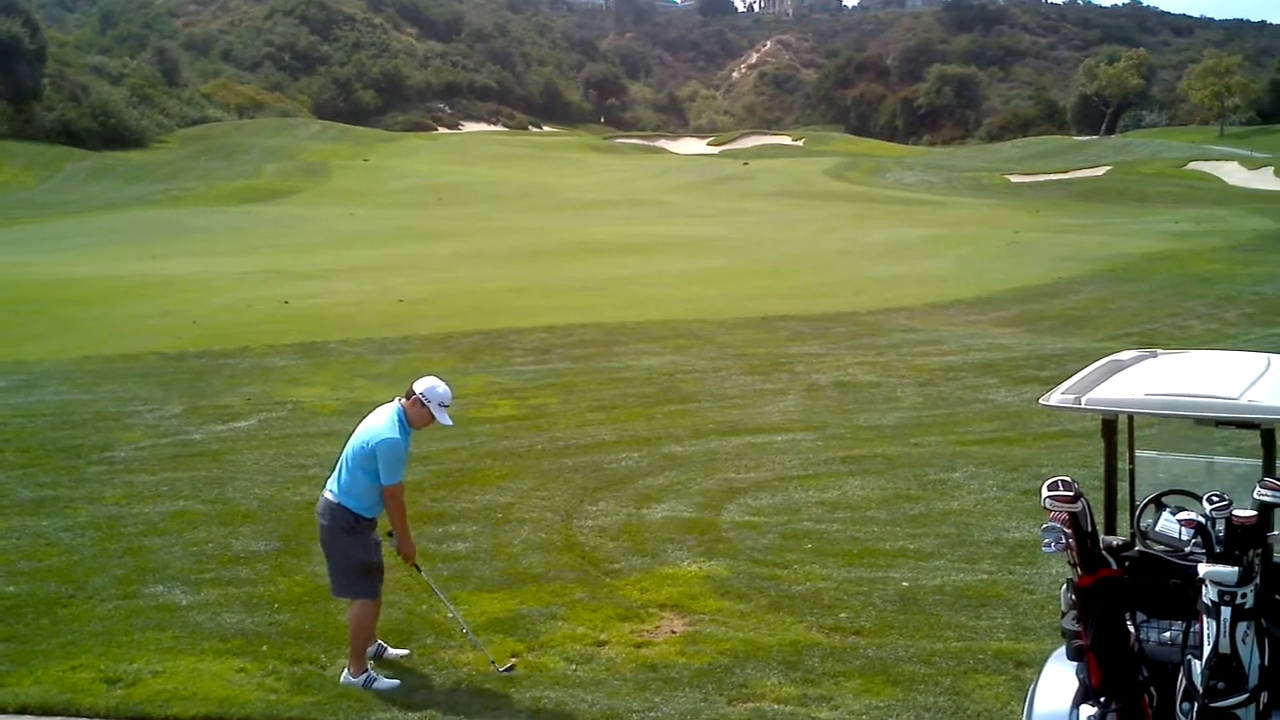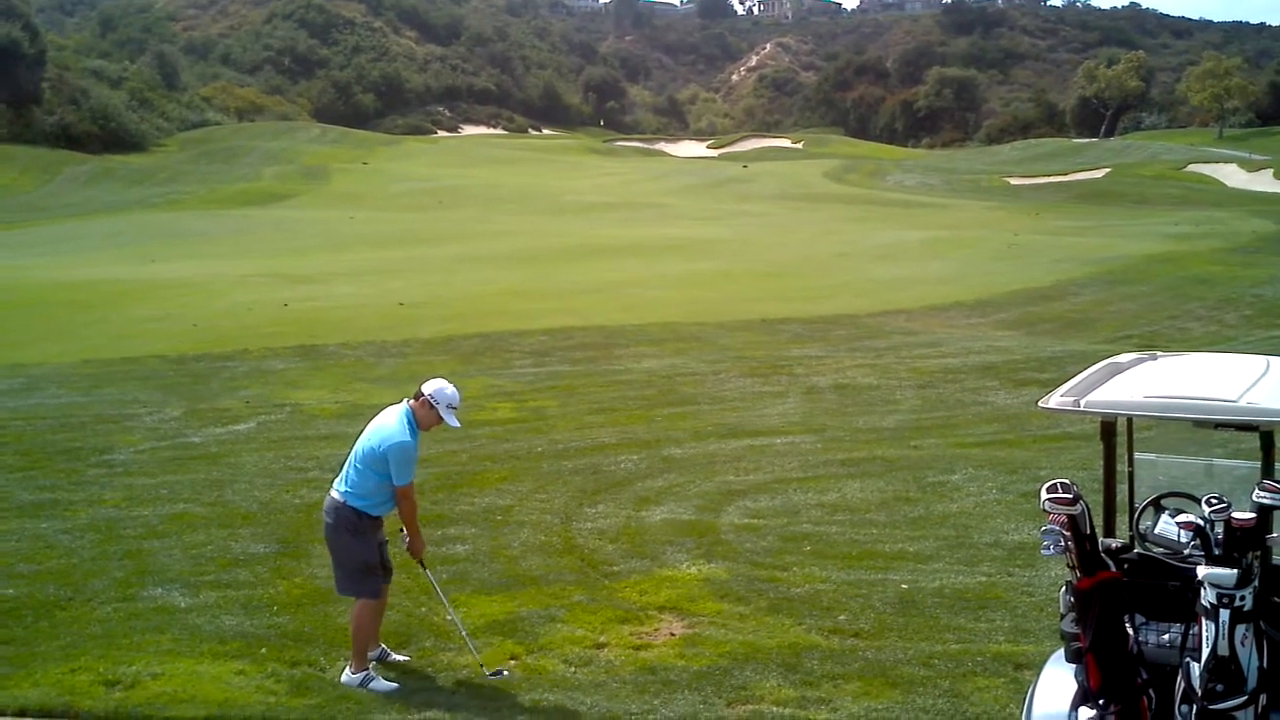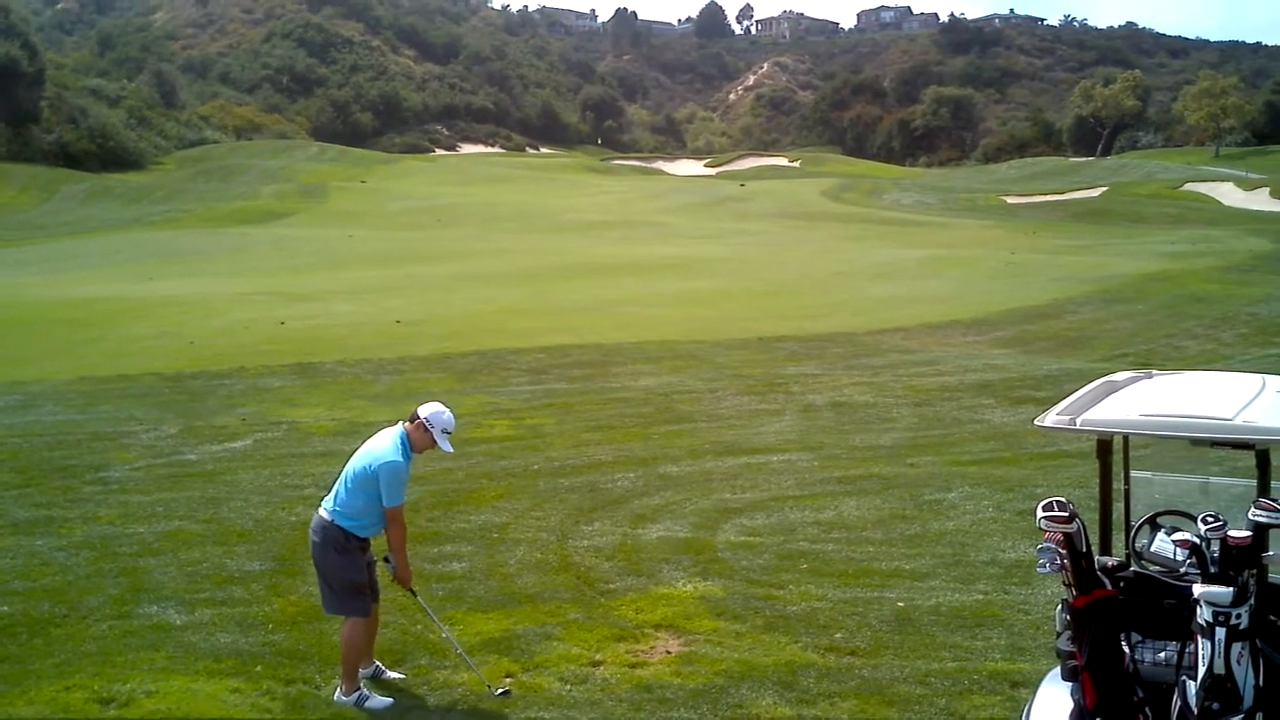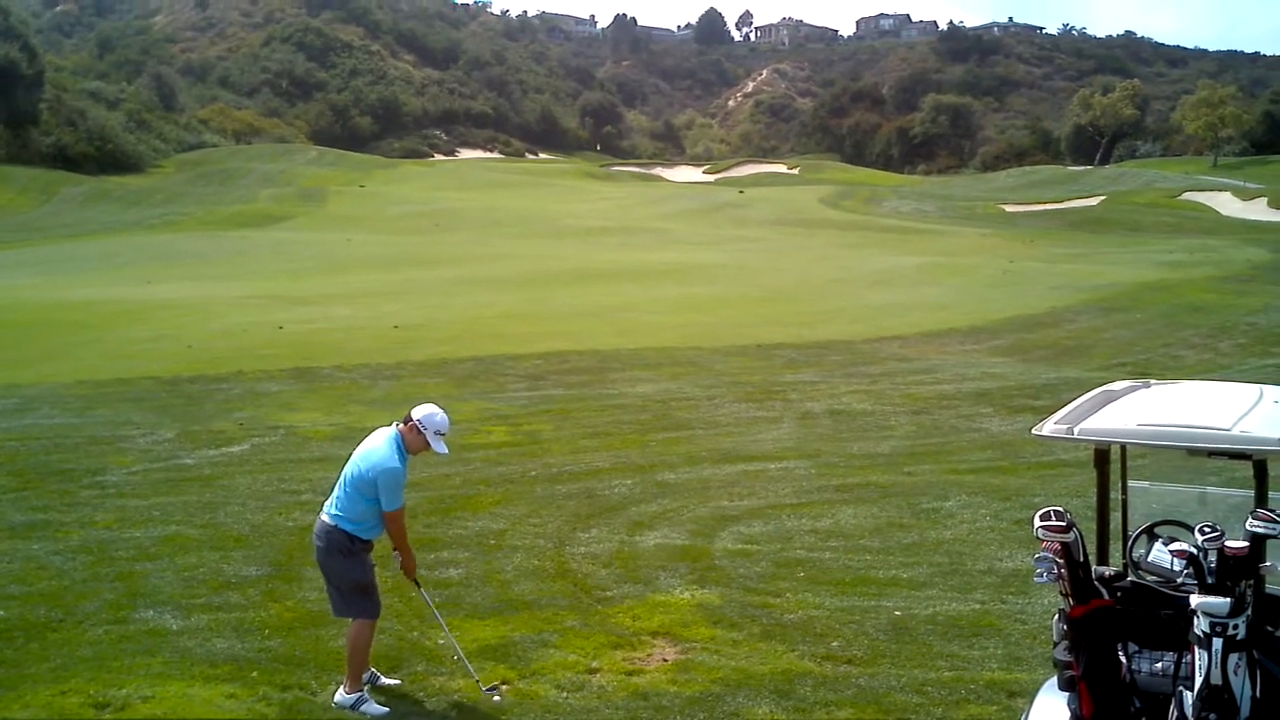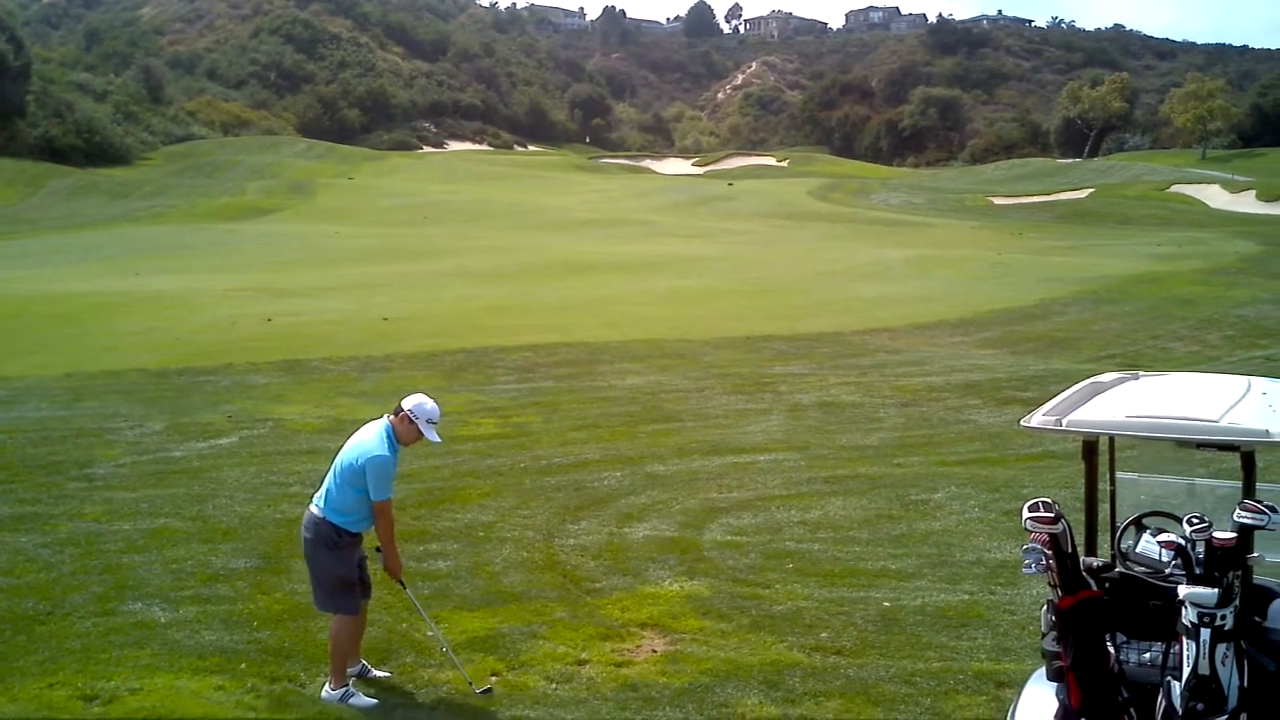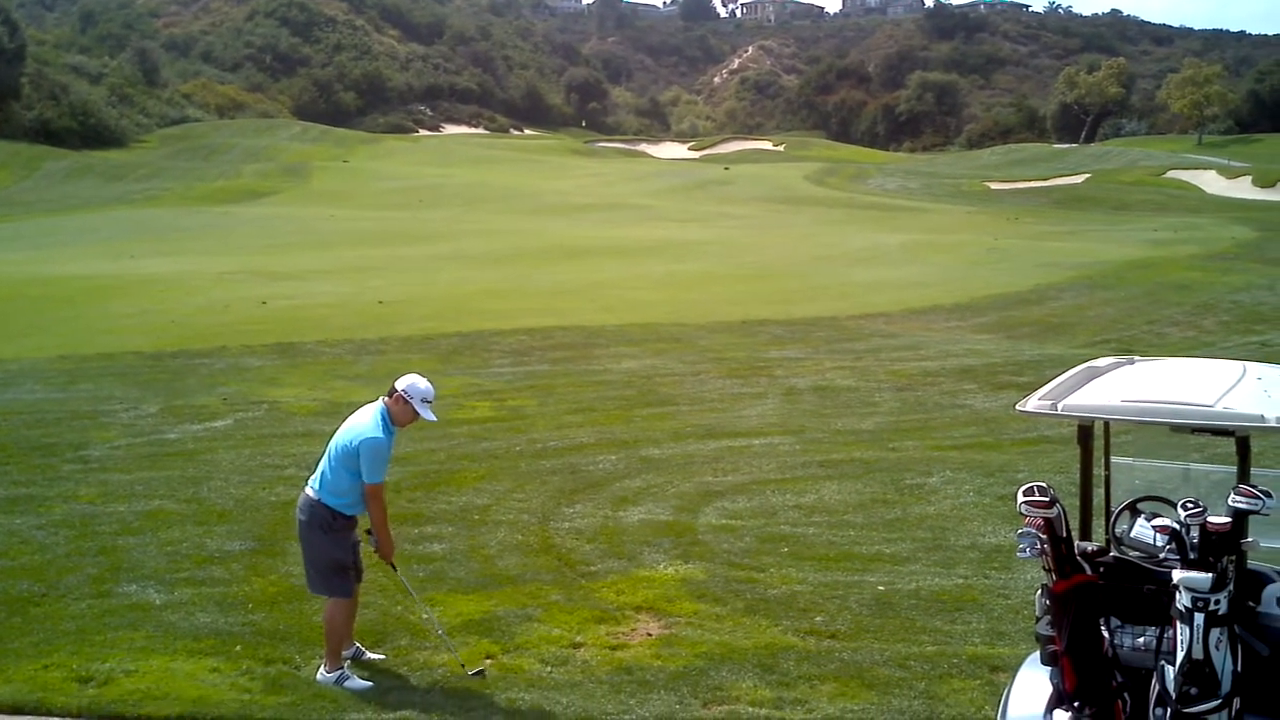
dt=0.5s
person 1, frame 1
left shoulder: (391, 413)
right shoulder: (391, 438)
left elbow: (393, 489)
right elbow: (392, 497)
left wrist: (399, 533)
right wrist: (405, 540)
left hip: (353, 512)
right hip: (343, 517)
left knee: (374, 582)
right knee: (364, 593)
left ankle: (369, 644)
right ankle: (356, 670)
person 1, frame 2
left shoulder: (397, 413)
right shoulder: (401, 440)
left elbow: (402, 487)
right elbow: (405, 497)
left wrist: (410, 529)
right wrist: (415, 537)
left hip: (359, 511)
right hip: (349, 516)
left knee: (381, 581)
right knee: (368, 591)
left ankle: (372, 647)
right ankle: (357, 669)
person 1, frame 3
left shoulder: (393, 436)
right shoulder: (394, 461)
left elbow: (390, 516)
right elbow: (395, 521)
left wrist: (395, 556)
right wrist: (402, 565)
left hip: (348, 532)
right hip: (336, 536)
left knee: (370, 602)
right knee: (357, 611)
left ankle: (367, 665)
right ankle: (349, 689)
person 1, frame 4
left shoulder: (385, 435)
right shoulder: (391, 465)
right elbow: (394, 522)
left wrist: (401, 549)
right wrist: (407, 557)
left hip: (346, 533)
right hip: (340, 539)
left knee: (367, 608)
right knee: (365, 612)
left ankle: (363, 671)
right ankle: (351, 690)
person 1, frame 5
left shoulder: (378, 429)
right shoulder: (380, 455)
right elbow: (382, 514)
left wrist: (386, 550)
right wrist: (392, 556)
left hip: (341, 527)
right hip: (329, 532)
left knee: (360, 598)
right knee: (345, 608)
left ankle: (352, 663)
right ankle: (337, 685)
person 1, frame 6
left shoulder: (374, 413)
right shoulder: (374, 437)
right elbow: (374, 497)
left wrist: (379, 533)
right wrist: (385, 540)
left hip: (334, 510)
right hip: (323, 515)
left knee: (351, 583)
right knee: (340, 591)
left ankle: (346, 646)
right ankle: (332, 668)
